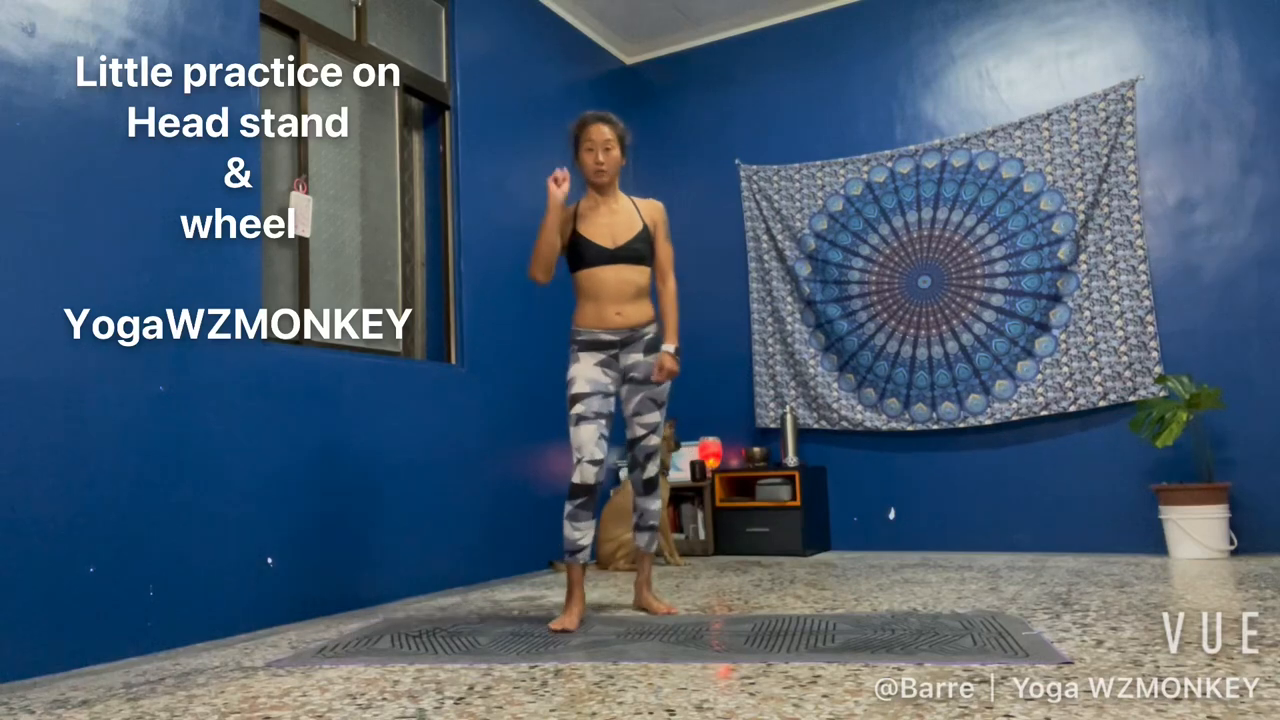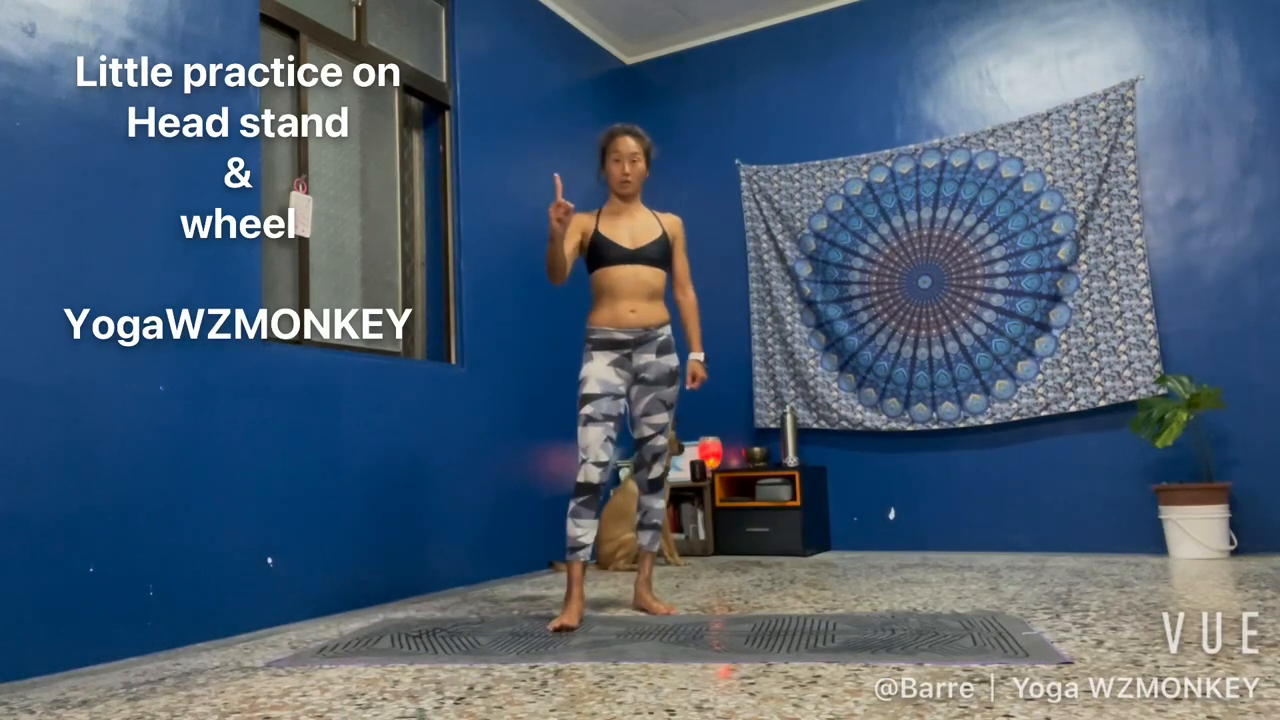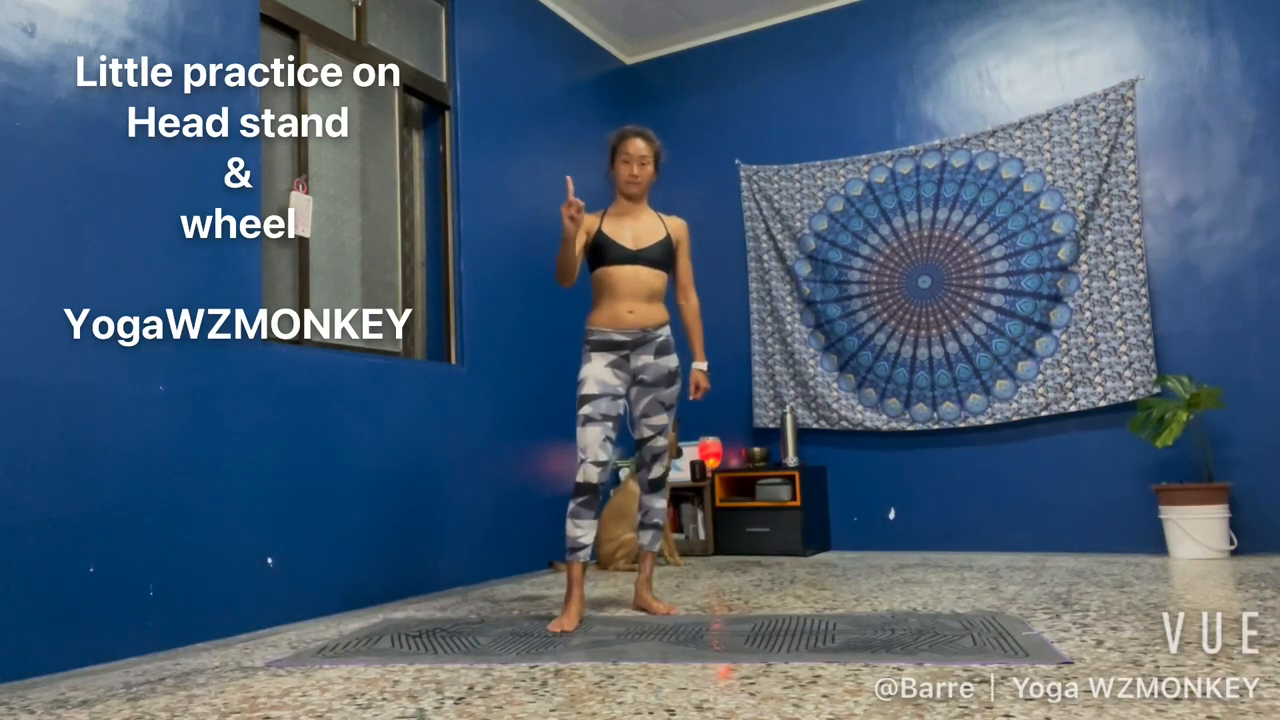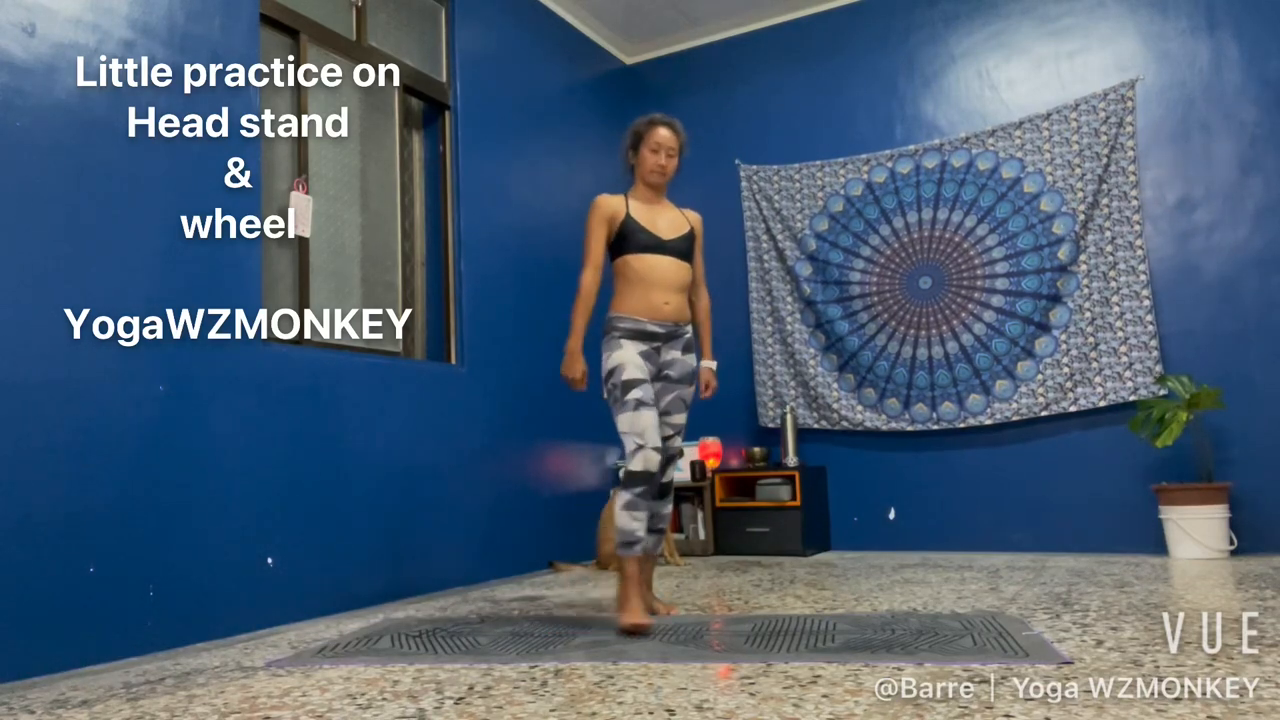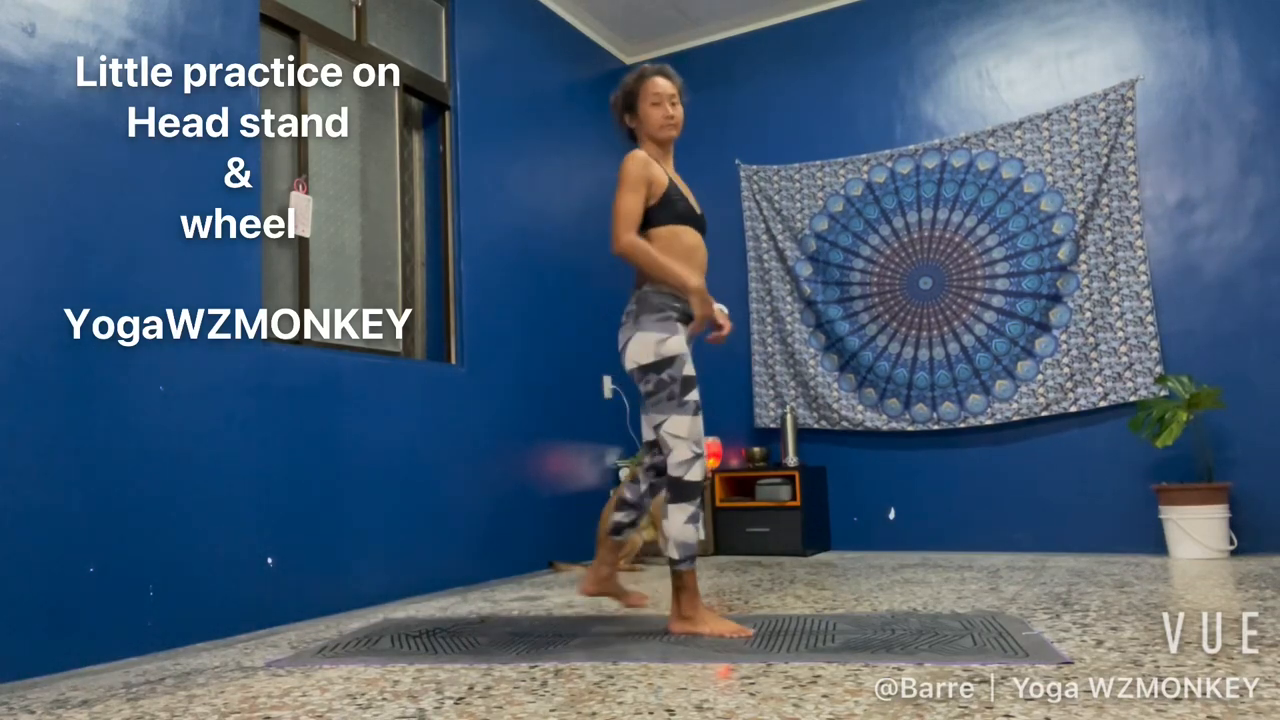
dt=0.7s
person 1, frame 1
left shoulder: (651, 212)
right shoulder: (565, 218)
left elbow: (667, 282)
right elbow: (539, 277)
left wrist: (669, 345)
right wrist: (552, 213)
left hip: (644, 346)
right hip: (590, 349)
left knee: (646, 466)
right knee: (586, 468)
left ankle: (643, 586)
right ankle: (575, 598)
person 1, frame 2
left shoulder: (670, 224)
right shoulder: (585, 222)
left elbow: (684, 290)
right elbow: (557, 276)
left wrist: (696, 352)
right wrist: (556, 234)
left hip: (658, 347)
right hip: (604, 349)
left knee: (653, 467)
right knee: (591, 467)
left ankle: (644, 587)
right ankle: (574, 596)
person 1, frame 3
left shoulder: (674, 227)
right shoulder: (591, 222)
left elbow: (687, 296)
right elbow: (565, 280)
left wrist: (700, 361)
right wrist: (568, 236)
left hip: (657, 349)
right hip: (602, 349)
left knee: (654, 468)
right knee: (590, 467)
left ankle: (644, 586)
right ankle: (574, 598)
person 1, frame 4
left shoulder: (692, 220)
right shoulder: (609, 206)
left elbow: (700, 292)
right elbow: (589, 276)
left wrist: (707, 358)
right wrist: (573, 347)
left hip: (680, 344)
right hip: (629, 338)
left knee: (666, 468)
right knee: (641, 457)
left ankle: (644, 585)
right ankle: (627, 592)
person 1, frame 5
left shoulder: (669, 173)
right shoulder: (638, 162)
right elbow: (623, 239)
left wrist: (707, 303)
right wrist: (688, 287)
left hip: (668, 324)
right hip: (656, 323)
left knee: (658, 461)
right knee: (685, 463)
left ankle: (601, 566)
right ankle: (688, 609)
